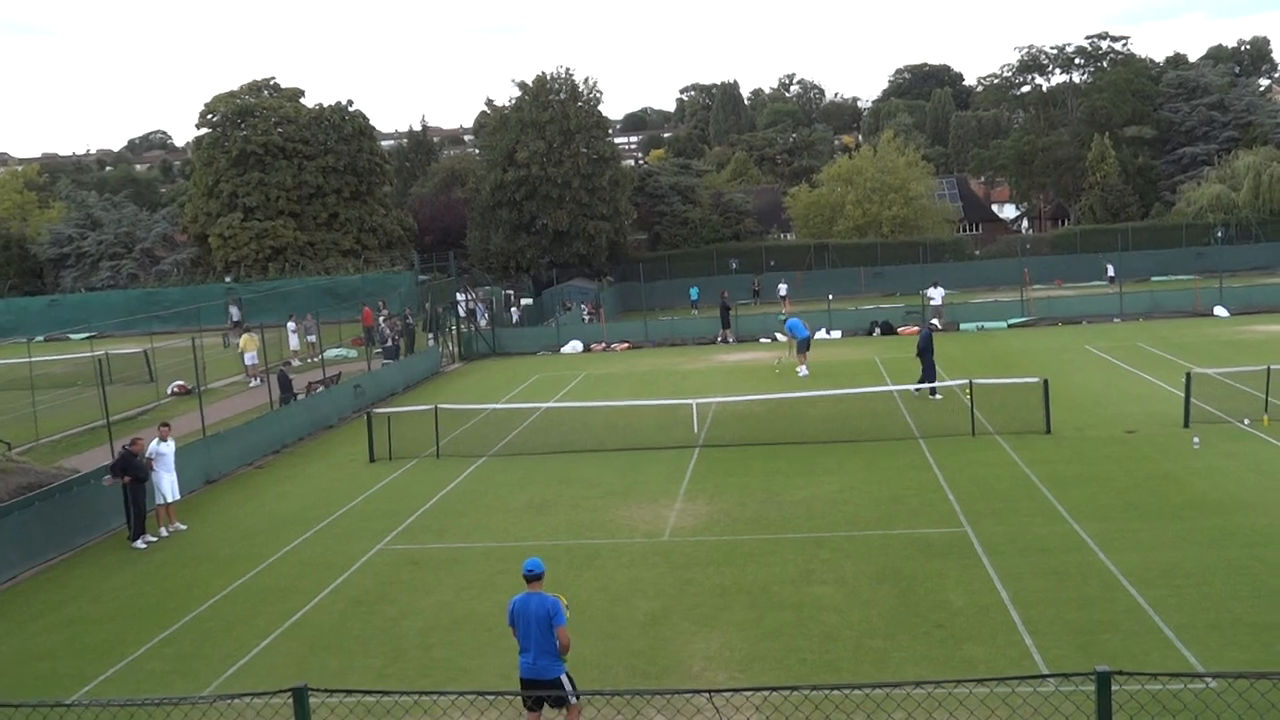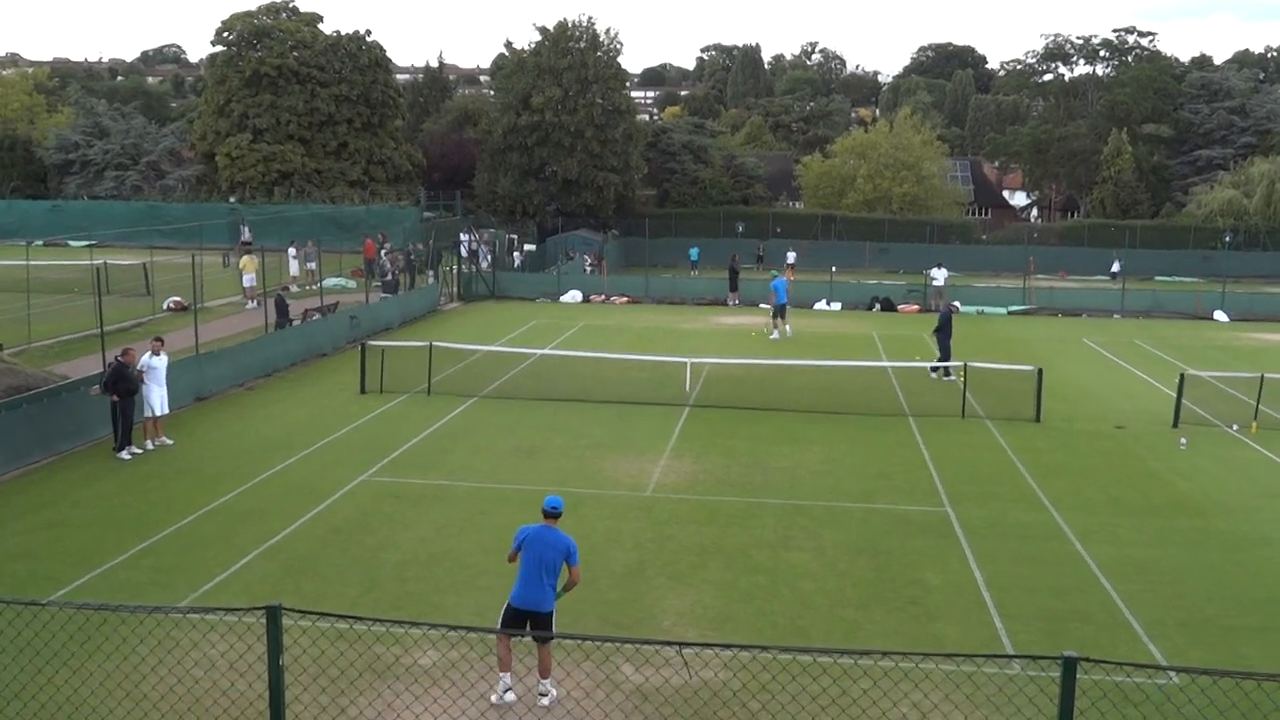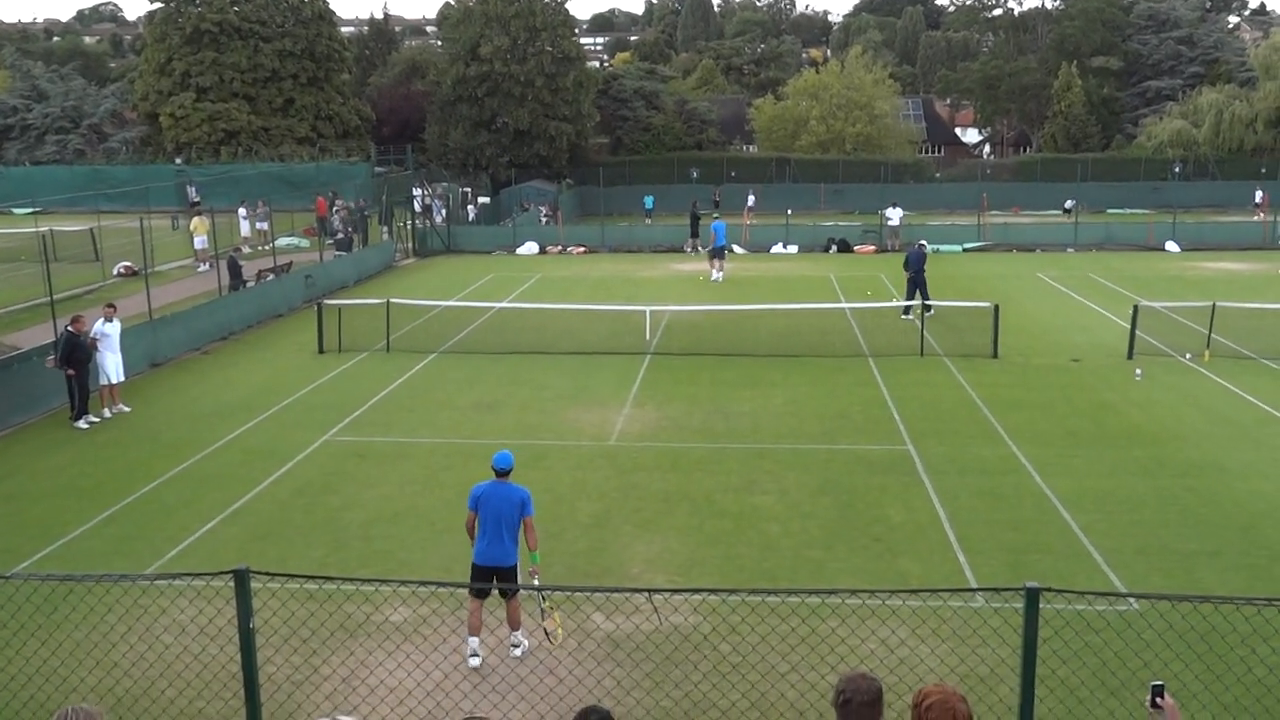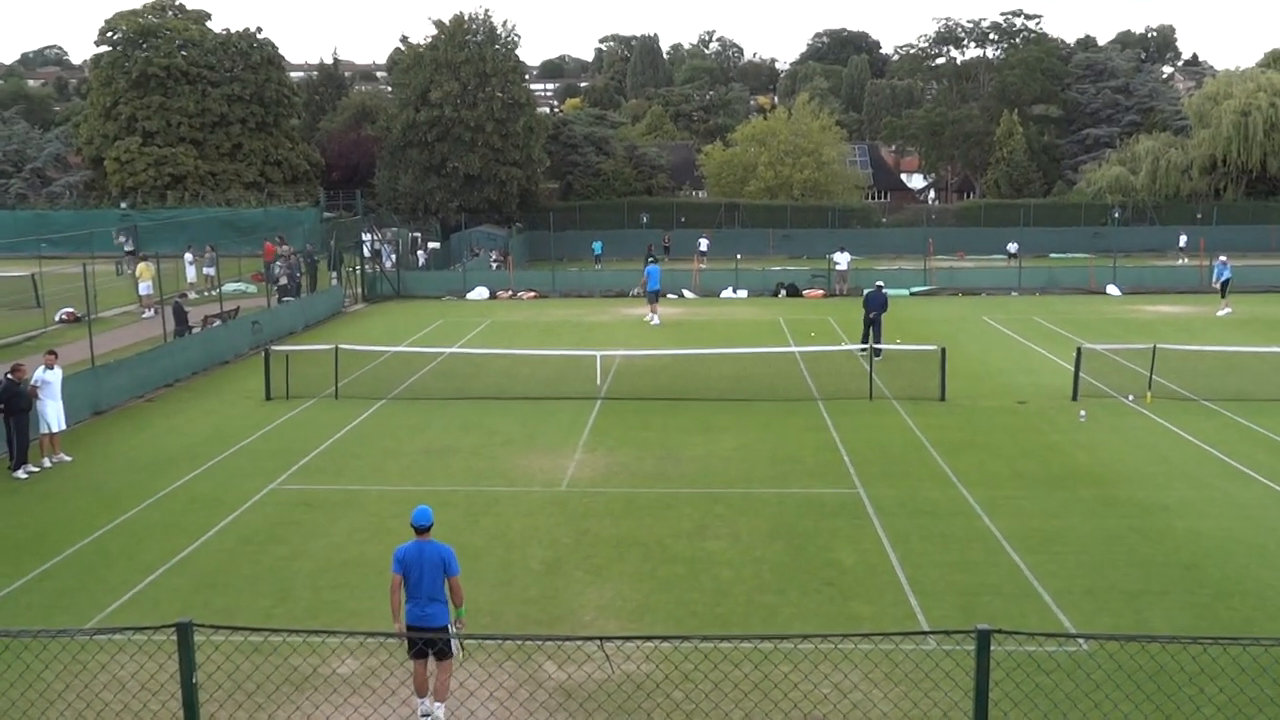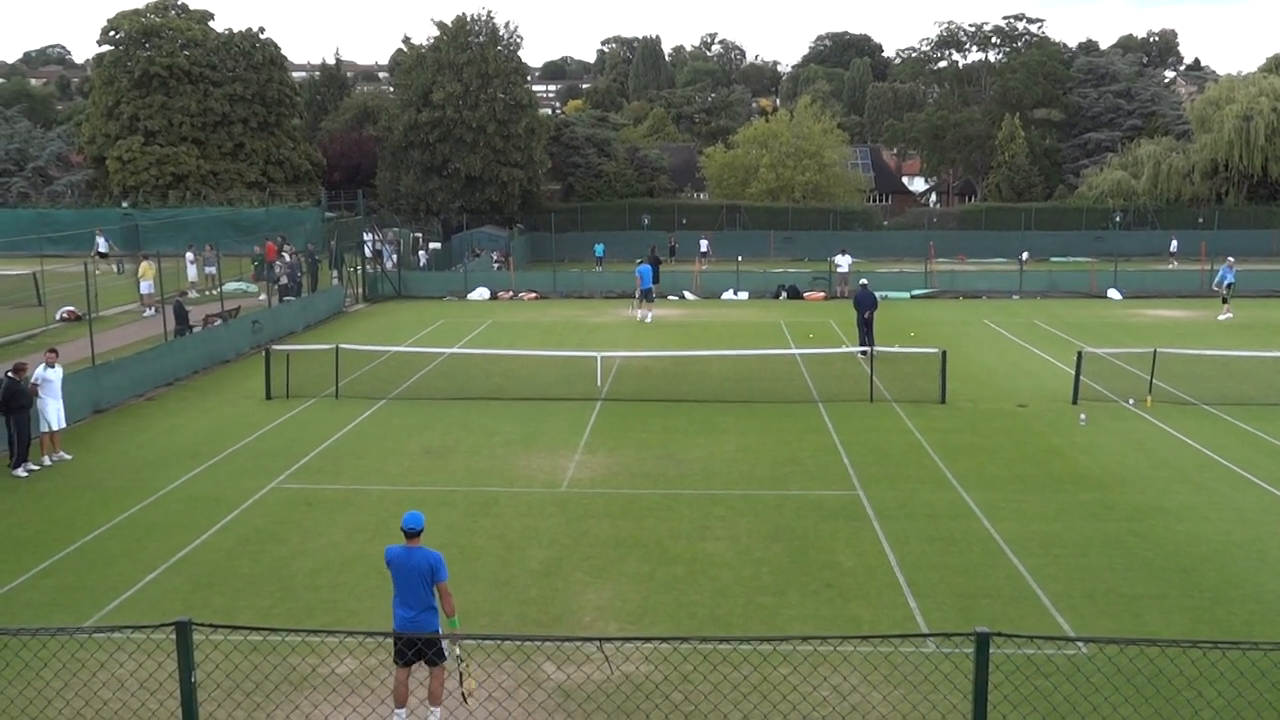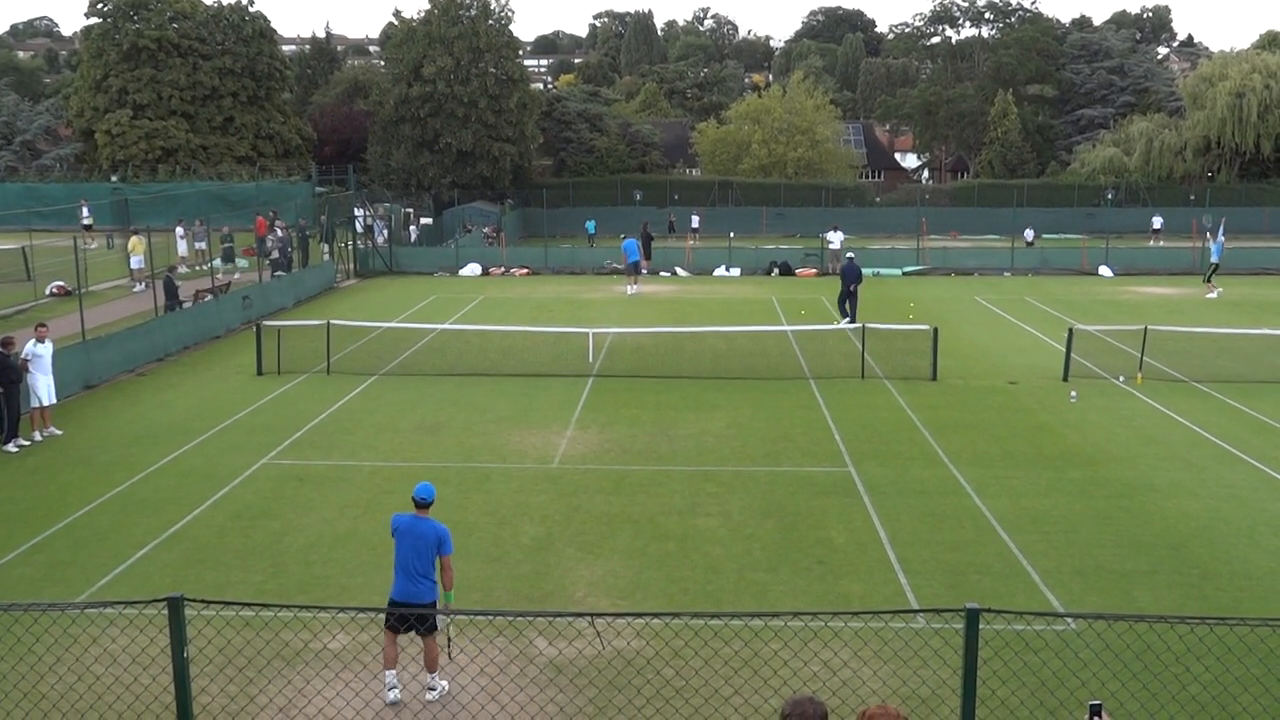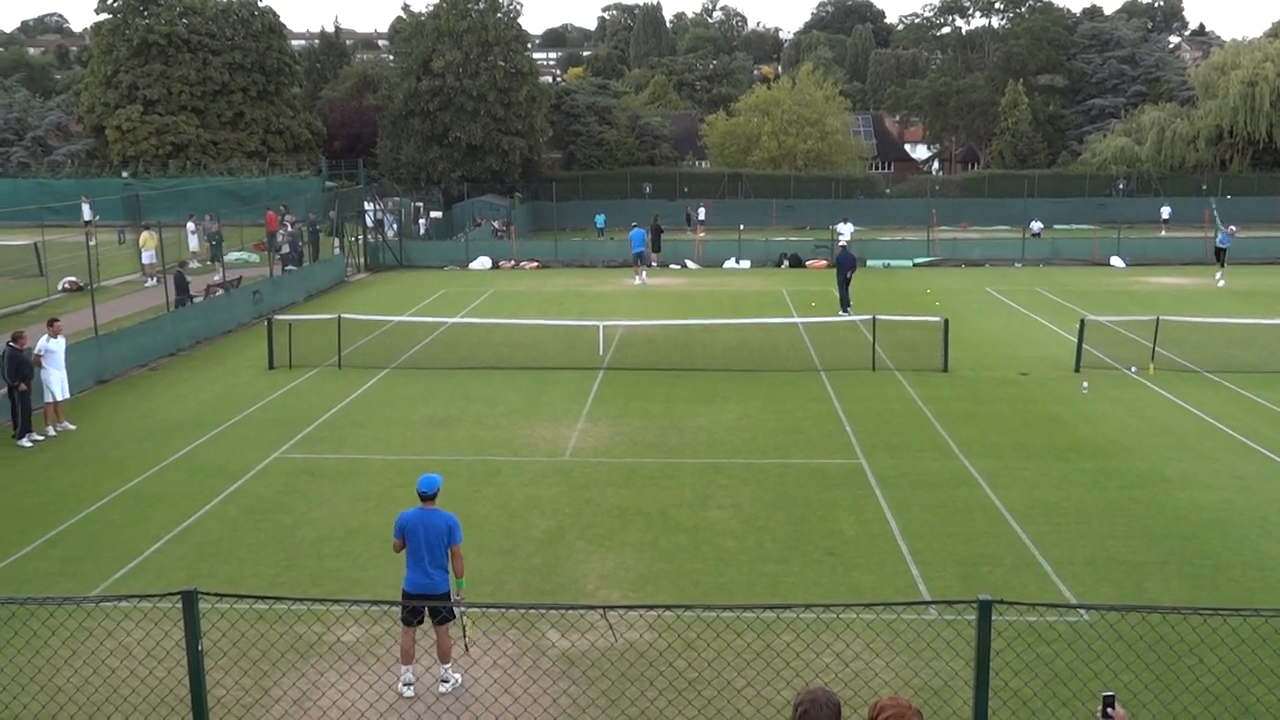
dt=0.7s
person 1, frame 1
left shoulder: (514, 603)
right shoulder: (552, 604)
right elbow: (564, 642)
right wrist: (562, 656)
left hip: (527, 671)
right hip: (552, 670)
person 1, frame 2
left shoulder: (525, 531)
right shoulder: (568, 543)
left elbow: (510, 559)
right elbow: (575, 578)
right wrist: (559, 593)
left hip: (519, 600)
right hip: (545, 604)
left knee: (503, 638)
right knee: (544, 648)
left ankle: (505, 687)
right ankle: (544, 692)
person 1, frame 3
left shoulder: (478, 490)
right shoulder: (522, 494)
left elbow: (469, 523)
right elbow: (529, 529)
right wrist: (534, 559)
left hip: (481, 558)
right hip: (508, 559)
left knee: (475, 604)
right knee: (512, 601)
left ankle: (473, 652)
right ankle: (516, 644)
person 1, frame 4
left shoulder: (401, 552)
right shoulder: (445, 552)
left elbow: (396, 588)
right elbow: (455, 588)
left wrist: (397, 620)
right wrist: (460, 614)
left hip: (413, 620)
right hip: (439, 619)
left knee: (419, 665)
right knee: (444, 666)
person 1, frame 5
left shoulder: (390, 554)
right shoulder: (434, 558)
right elbow: (444, 594)
right wrist: (453, 625)
left hip: (402, 626)
right hip: (428, 626)
left knee: (401, 673)
right knee: (437, 672)
person 1, frame 6
left shoulder: (398, 521)
right shoulder: (440, 530)
right elbow: (446, 568)
right wrist: (448, 598)
left hip: (399, 595)
right hip: (426, 596)
left knee: (390, 637)
right knee: (429, 641)
left ankle: (391, 685)
right ankle: (433, 686)
person 1, frame 7
left shoulder: (404, 518)
right shoulder: (449, 520)
left elbow: (397, 548)
right elbow: (456, 556)
right wrist: (461, 586)
left hip: (412, 587)
right hip: (439, 587)
left knee: (408, 632)
right knee: (442, 632)
left ankle: (407, 682)
right ankle: (446, 679)
